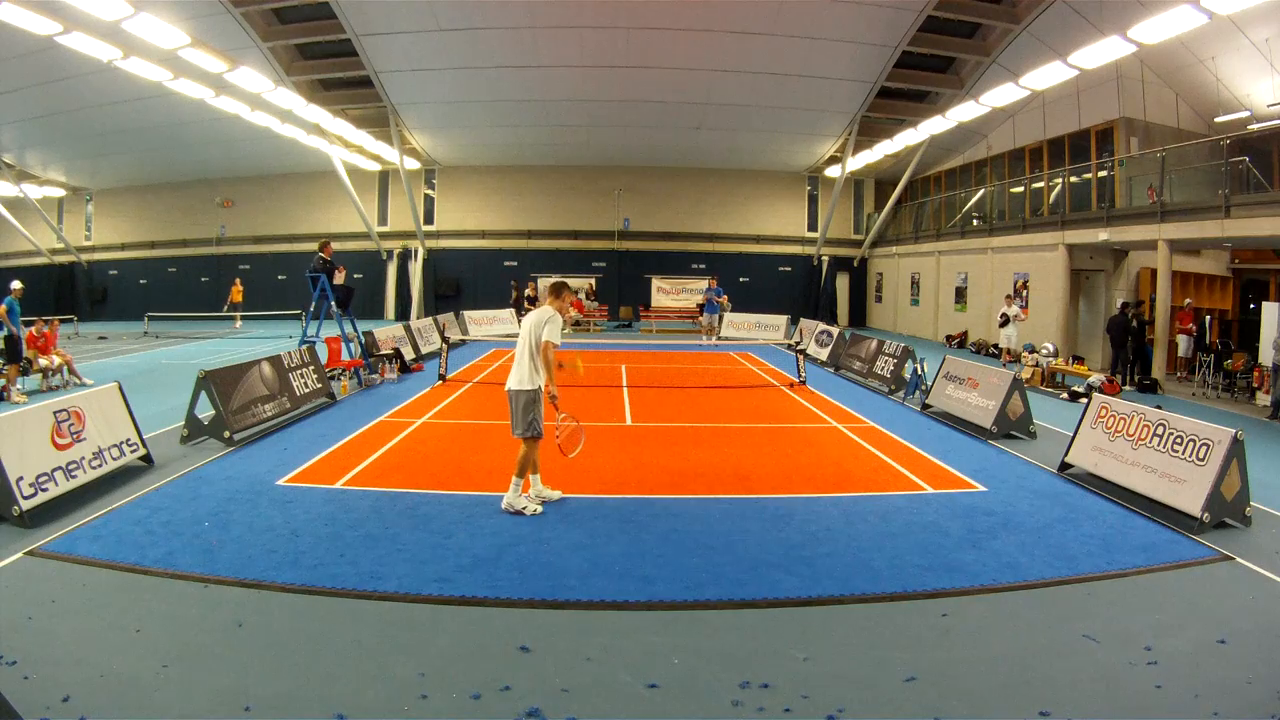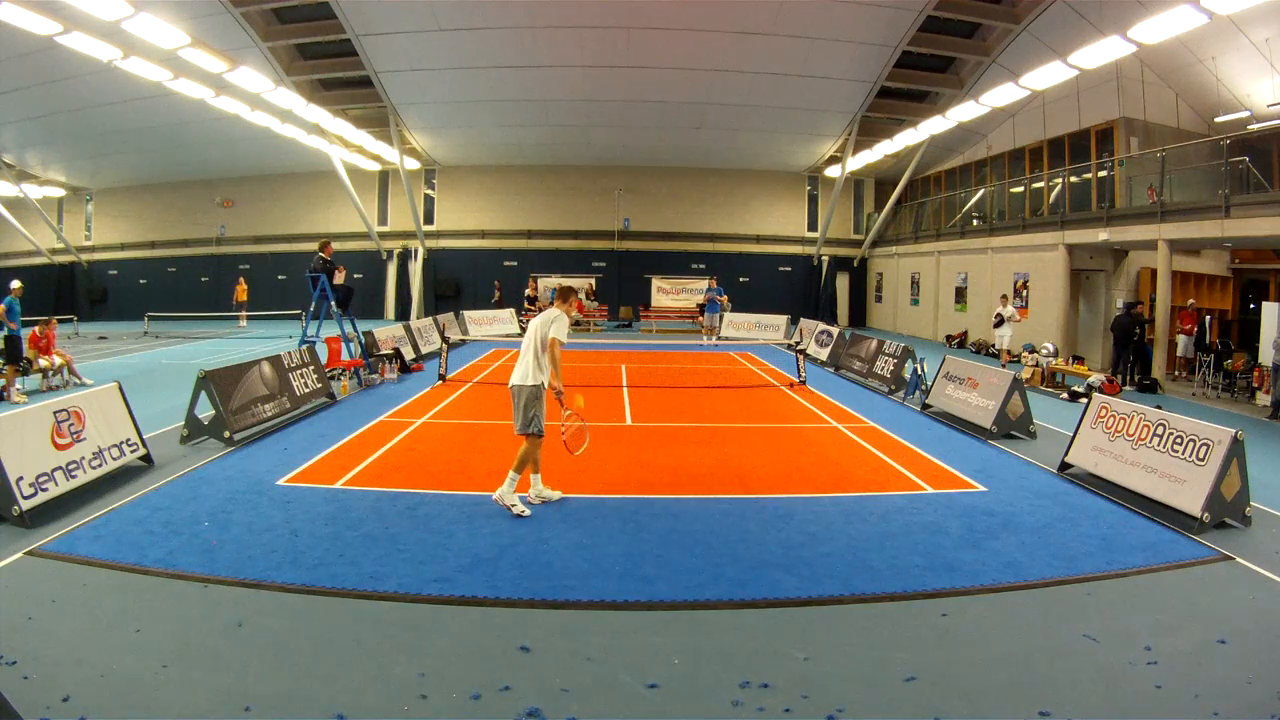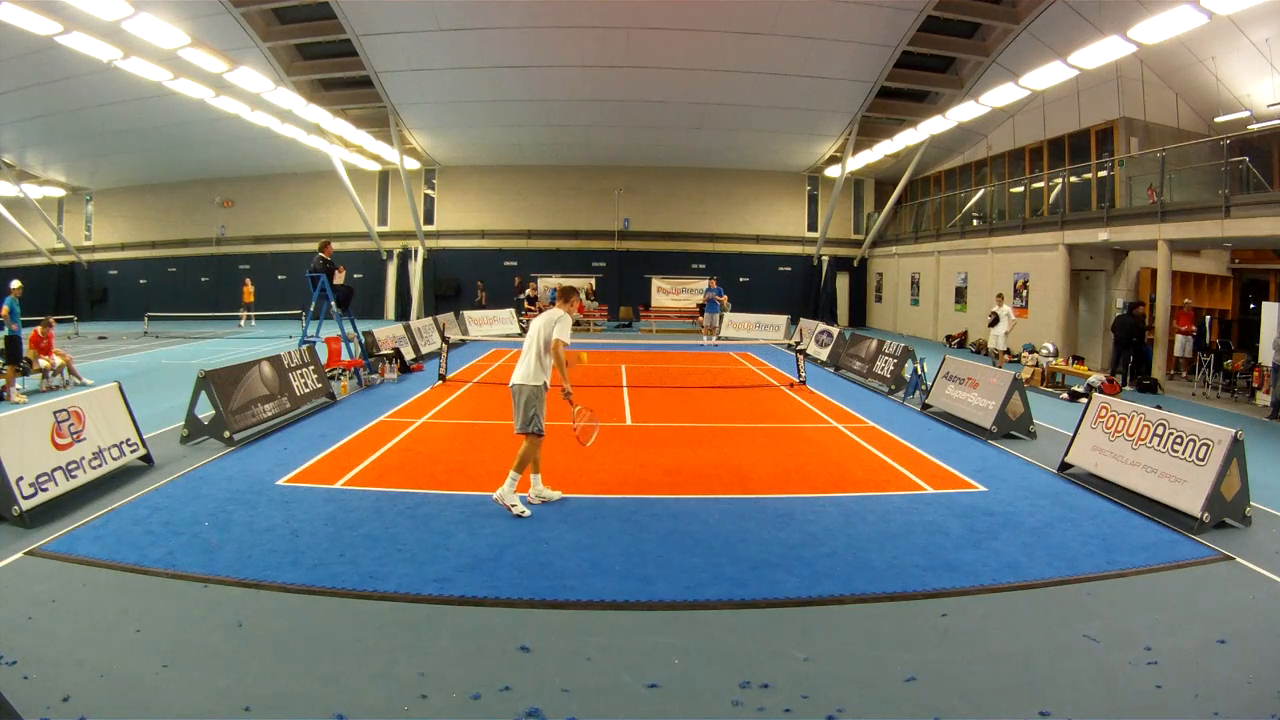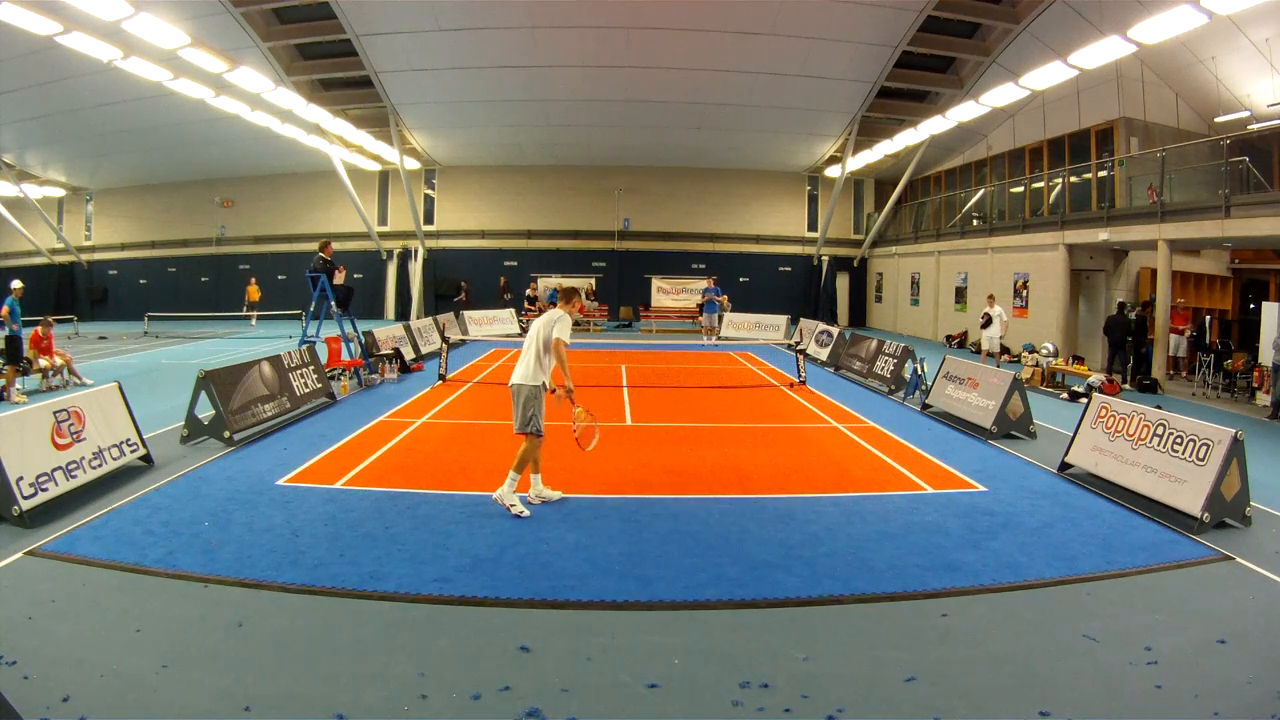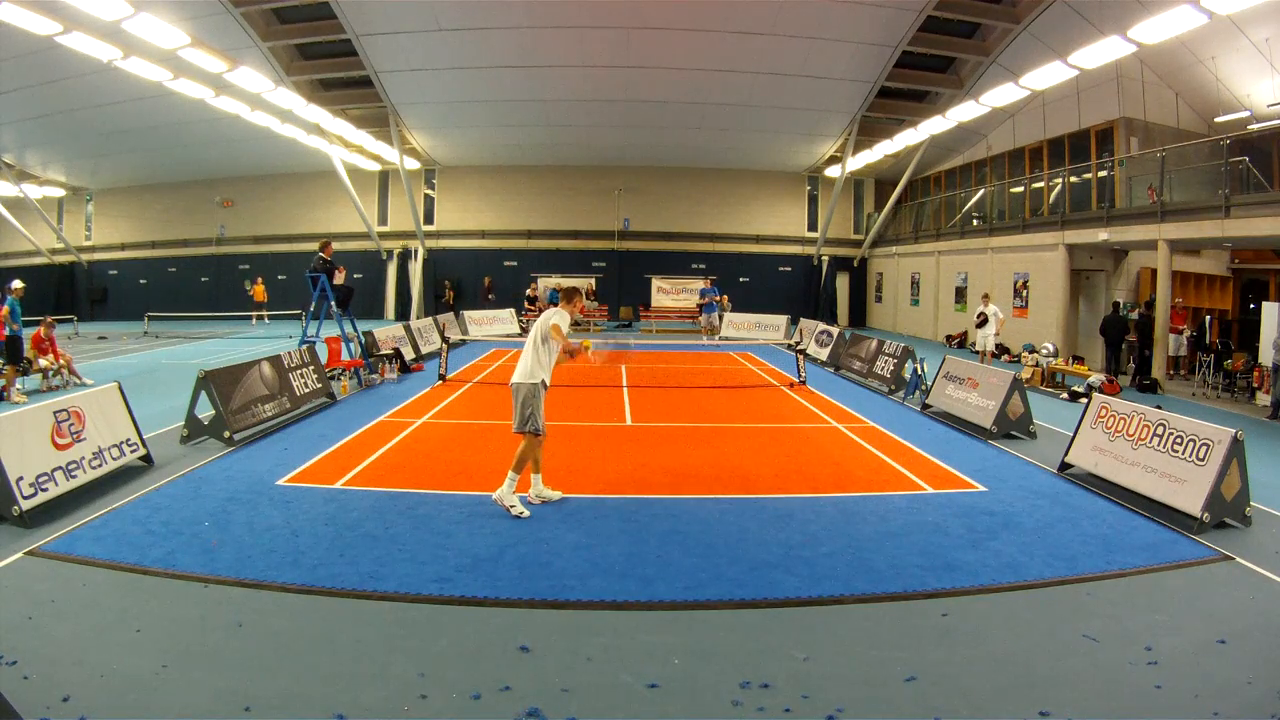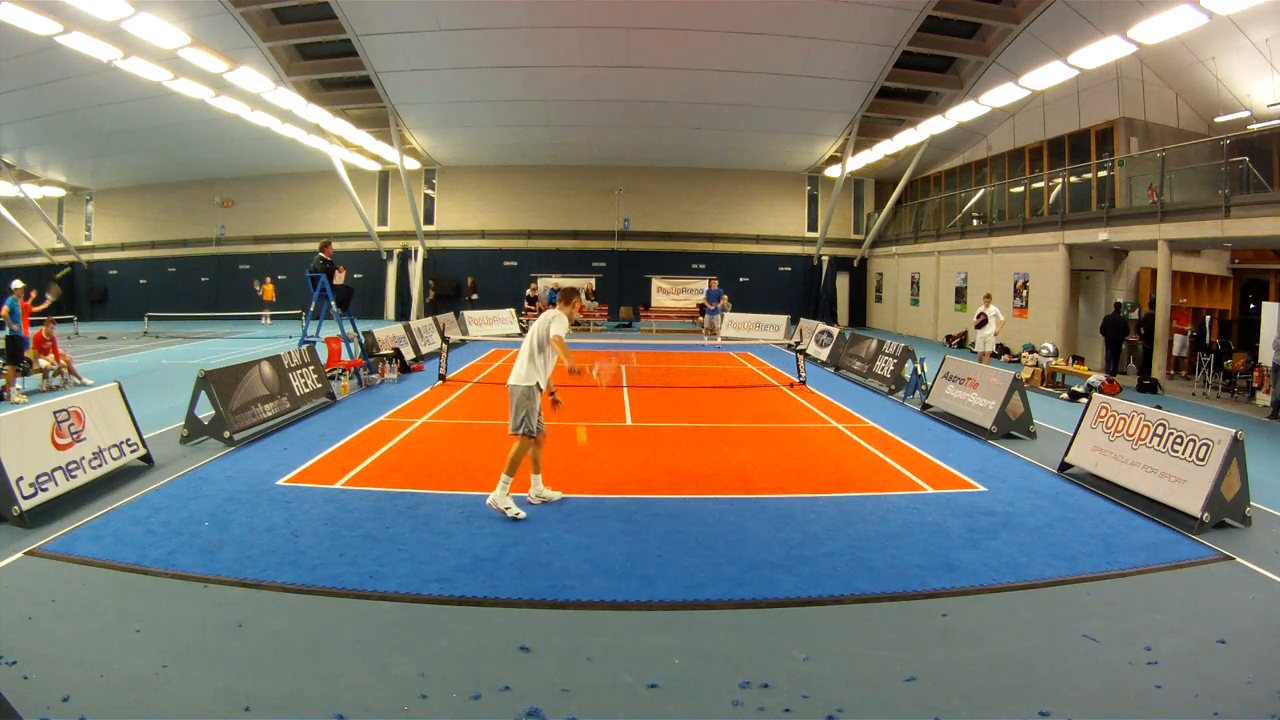
dt=0.4s
person 1, frame 1
left shoulder: (533, 315)
right shoulder: (553, 317)
right elbow: (545, 349)
left wrist: (553, 365)
right wrist: (551, 384)
left hip: (518, 382)
right hip: (528, 385)
left knee: (533, 438)
right knee: (531, 440)
left ankle: (536, 490)
right ankle: (513, 497)
person 1, frame 2
left shoulder: (540, 317)
right shoulder: (561, 317)
right elbow: (552, 346)
left wrist: (552, 379)
right wrist: (558, 380)
left hip: (522, 381)
right hip: (531, 383)
left knee: (535, 437)
right knee: (533, 437)
left ankle: (536, 489)
right ankle: (506, 491)
person 1, frame 3
left shoulder: (541, 317)
right shoulder: (563, 317)
right elbow: (556, 347)
left wrist: (561, 364)
right wrist: (566, 381)
left hip: (523, 380)
right hip: (532, 383)
left knee: (536, 437)
right knee: (534, 437)
left ankle: (537, 490)
right ankle: (507, 491)
person 1, frame 4
left shoulder: (544, 318)
right shoulder: (563, 317)
right elbow: (557, 345)
right wrist: (567, 379)
left hip: (525, 381)
right hip: (530, 383)
left knee: (537, 436)
right knee: (532, 437)
left ankle: (536, 489)
right ankle: (506, 491)
person 1, frame 5
left shoulder: (550, 316)
right shoulder: (560, 314)
right elbow: (554, 329)
left wrist: (568, 352)
right wrist: (564, 341)
left hip: (531, 381)
right hip: (530, 381)
left knee: (539, 435)
right knee: (531, 436)
left ankle: (537, 490)
right ankle: (506, 491)
person 1, frame 6
left shoulder: (547, 317)
right shoulder: (559, 318)
right elbow: (557, 340)
left wrist: (552, 392)
right wrist: (569, 362)
left hip: (528, 384)
right hip: (526, 384)
left knee: (539, 437)
right knee: (525, 438)
left ankle: (537, 490)
right ankle: (500, 495)
